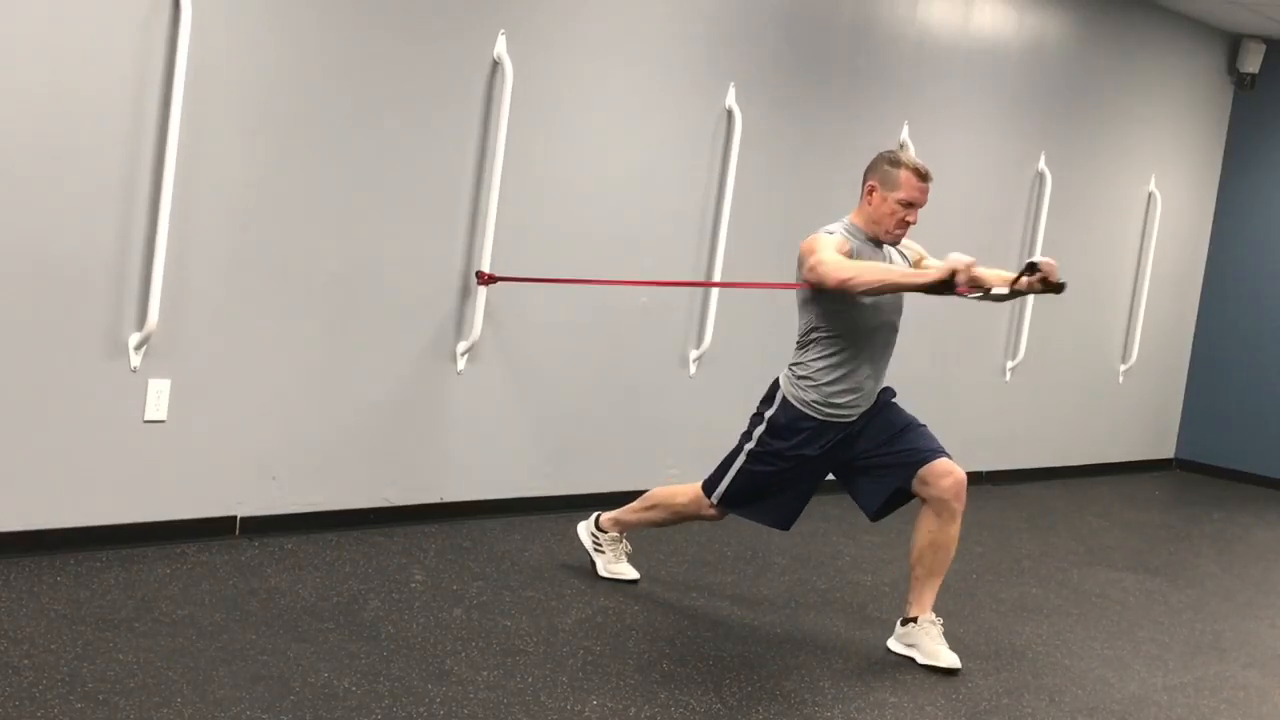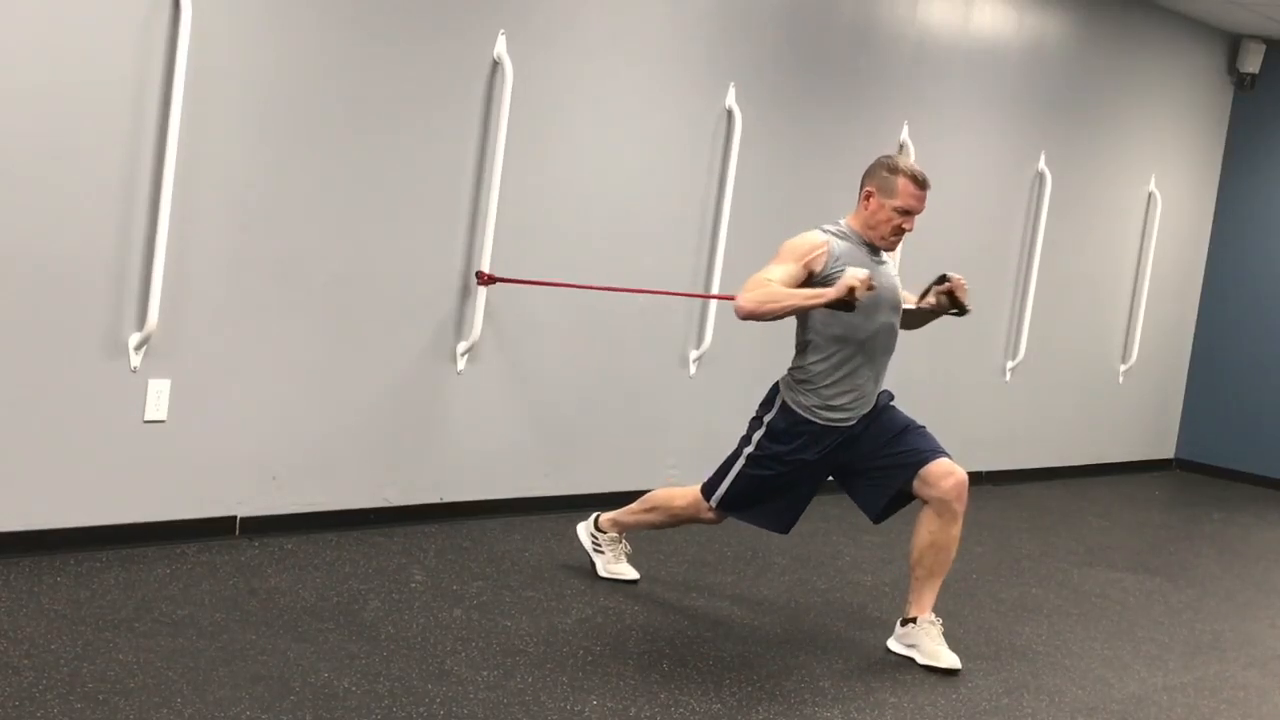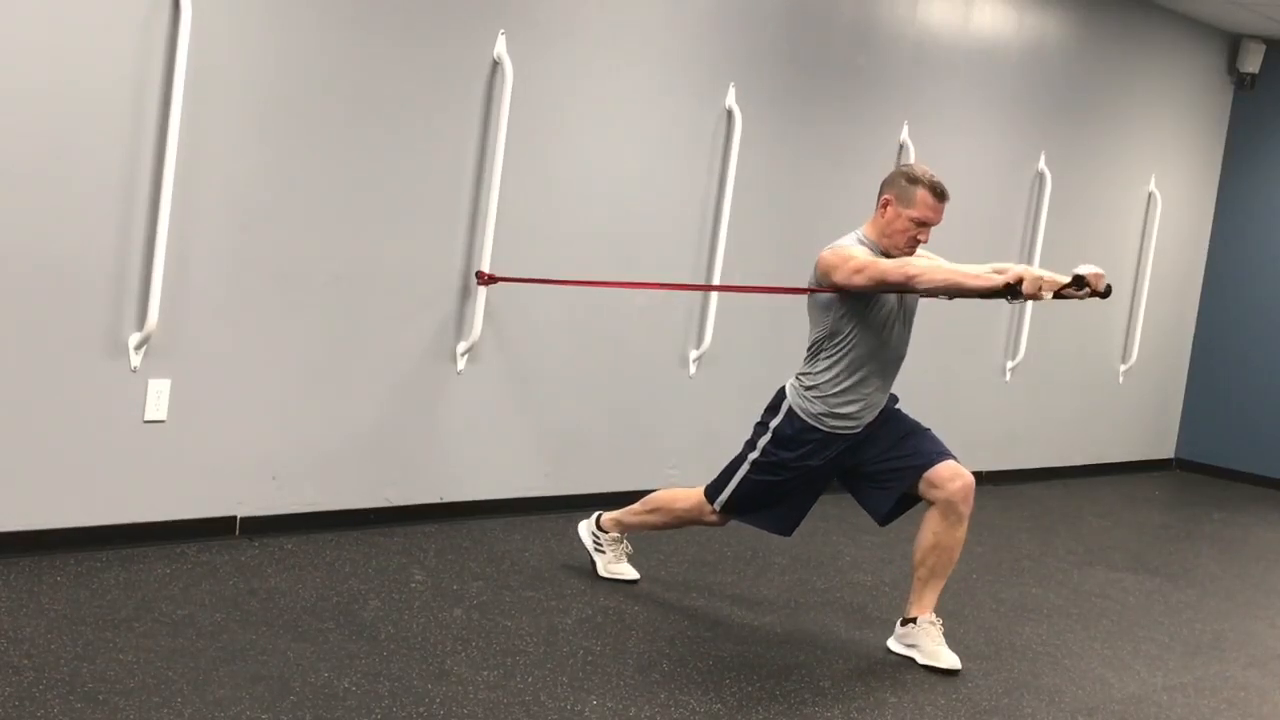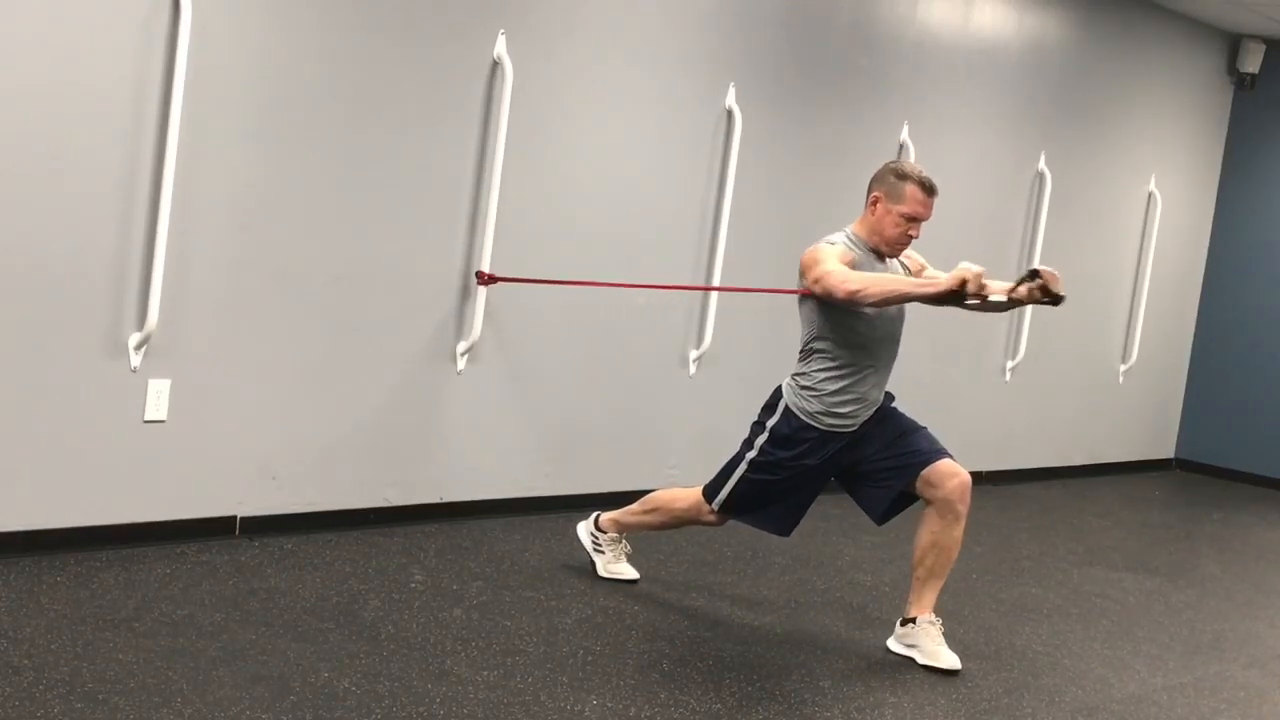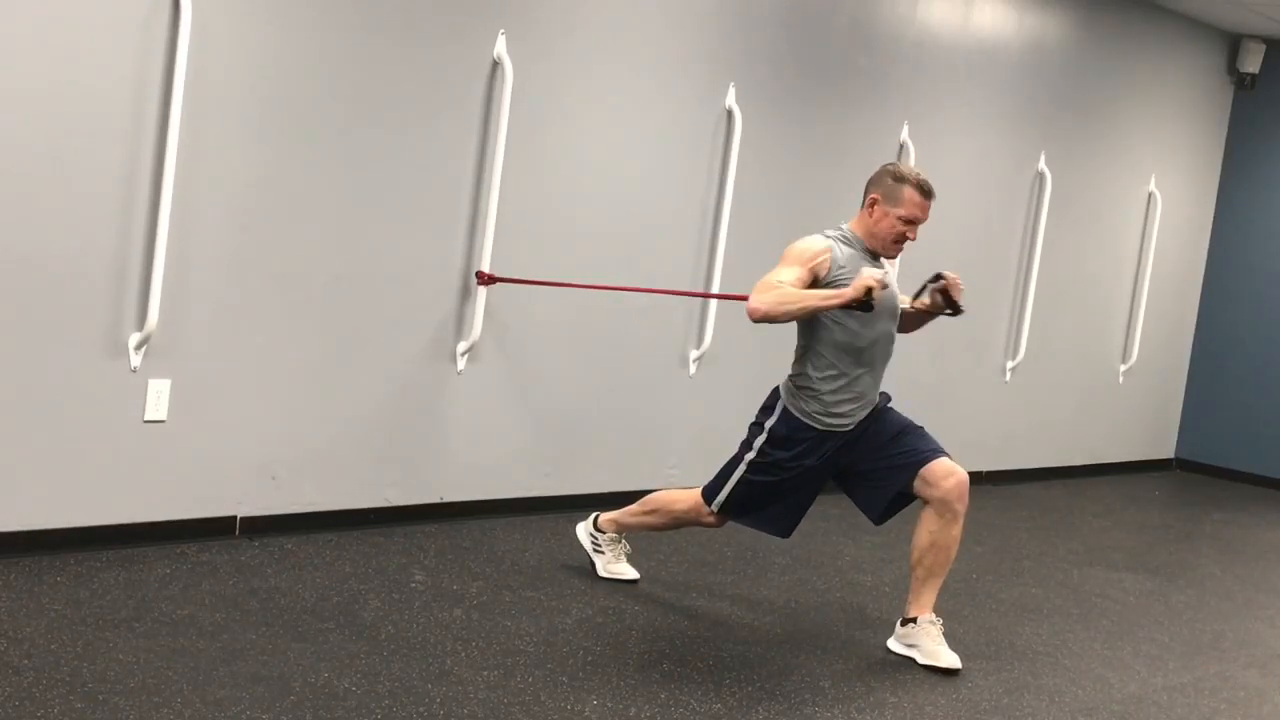
dt=0.5s
person 1, frame 1
left shoulder: (901, 250)
right shoulder: (829, 243)
left elbow: (969, 278)
right elbow: (842, 278)
left wrist: (1022, 280)
right wrist: (919, 276)
left hip: (868, 412)
right hip: (802, 414)
left knee: (947, 485)
right knee: (711, 502)
left ankle: (915, 626)
right ankle: (605, 527)
person 1, frame 2
left shoulder: (884, 256)
right shoulder: (817, 246)
left elbow: (902, 318)
right elbow: (749, 303)
left wrist: (936, 303)
right wrist: (829, 294)
left hip: (868, 416)
right hip: (803, 419)
left knee: (949, 486)
right knee: (711, 506)
left ankle: (917, 626)
right ankle: (605, 527)
person 1, frame 3
left shoulder: (913, 257)
right shoulder: (842, 258)
left elbow: (984, 273)
right elbow: (909, 278)
left wrist: (1065, 281)
right wrist: (1006, 279)
left hip: (872, 420)
right hip: (807, 422)
left knee: (956, 488)
right knee: (716, 508)
left ankle: (916, 626)
right ankle: (607, 527)
person 1, frame 4
left shoulder: (901, 261)
right shoulder: (826, 255)
left elbow: (960, 288)
right elbow: (852, 289)
left wrist: (1021, 292)
right wrist: (944, 283)
left hip: (869, 418)
right hip: (804, 422)
left knee: (952, 486)
right knee: (711, 509)
left ankle: (916, 625)
right ankle: (605, 527)
person 1, frame 5
left shoulder: (879, 259)
right shoulder: (818, 251)
left elbow: (899, 318)
right elbow: (760, 306)
left wrist: (929, 303)
right wrist: (846, 295)
left hip: (867, 418)
right hip: (802, 422)
left knee: (950, 486)
right knee: (710, 510)
left ankle: (916, 625)
right ankle: (604, 527)
